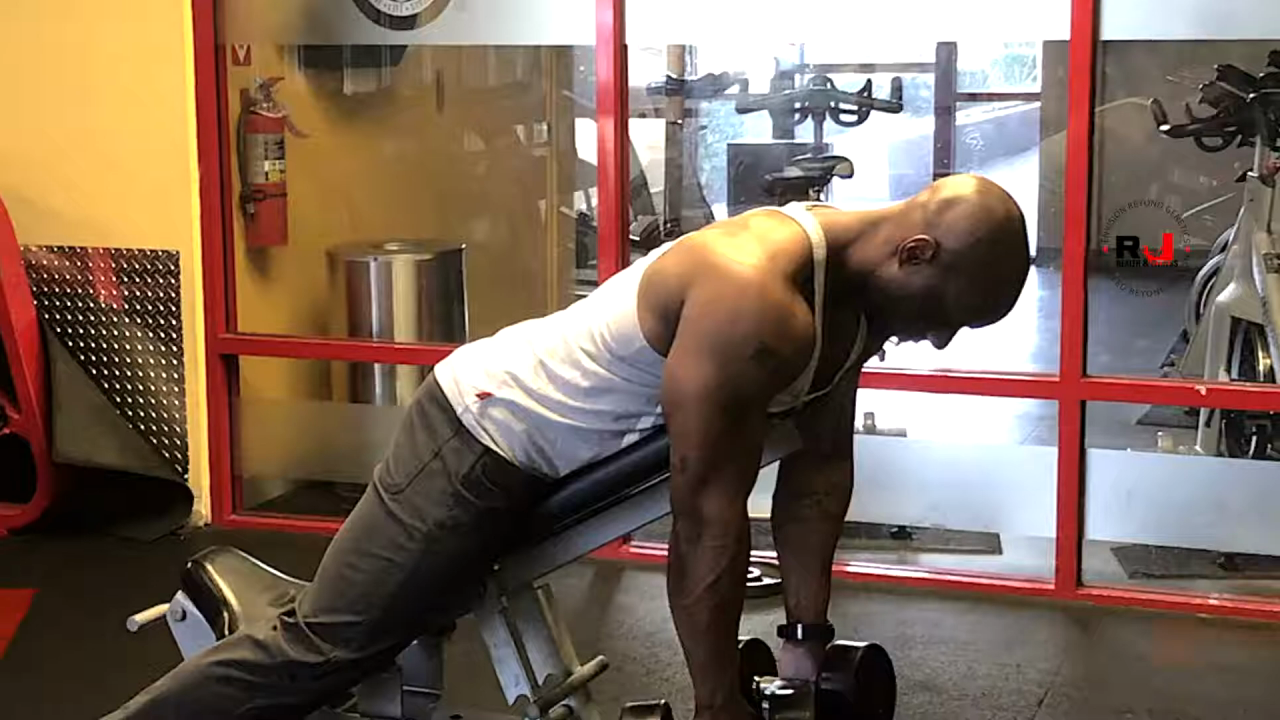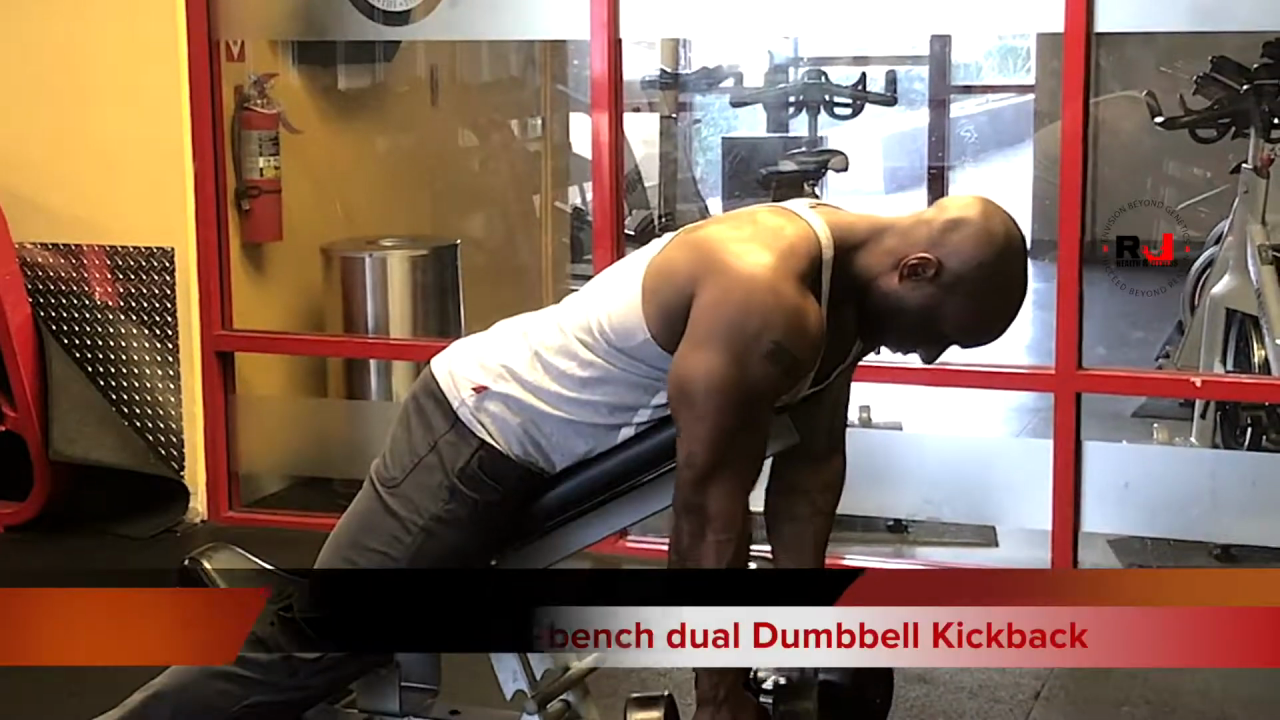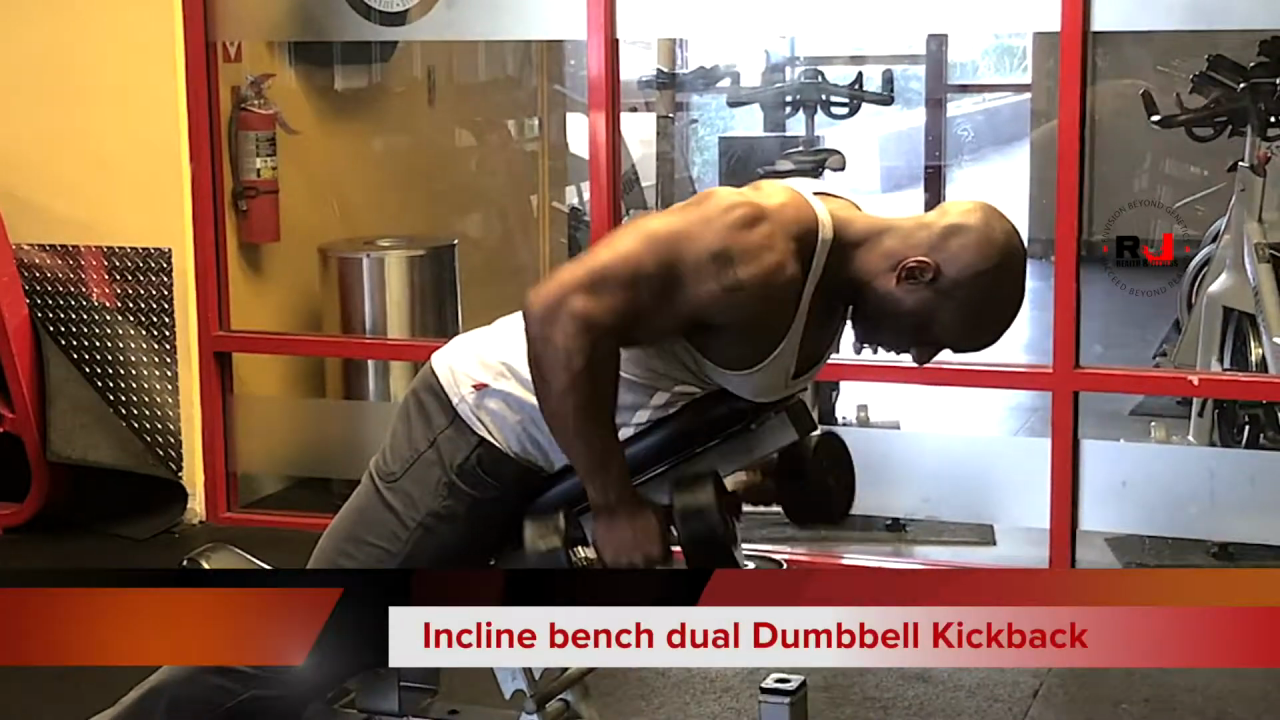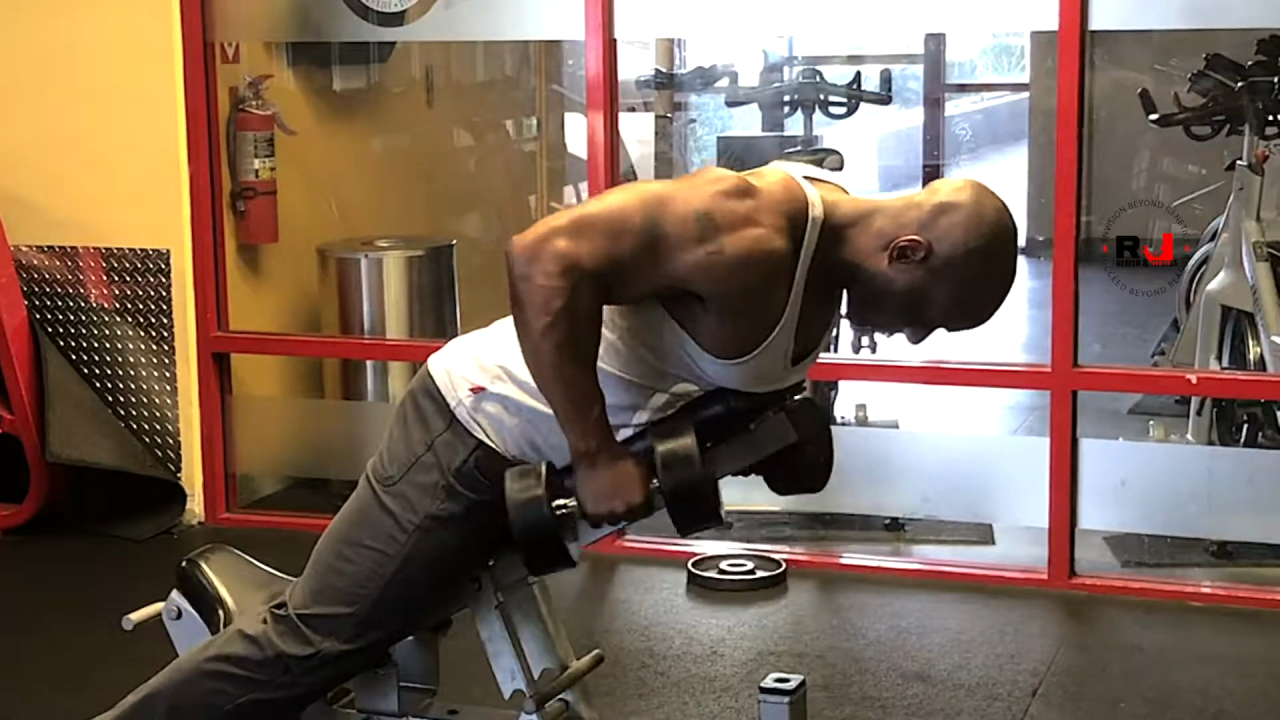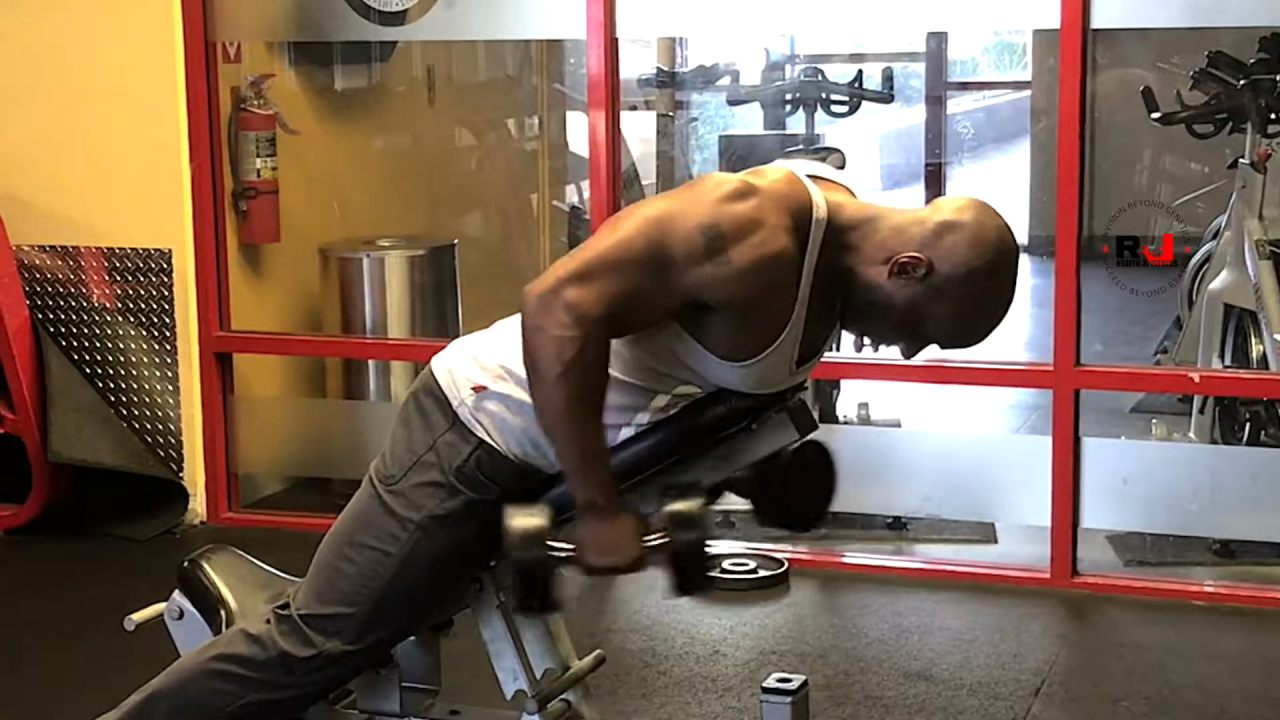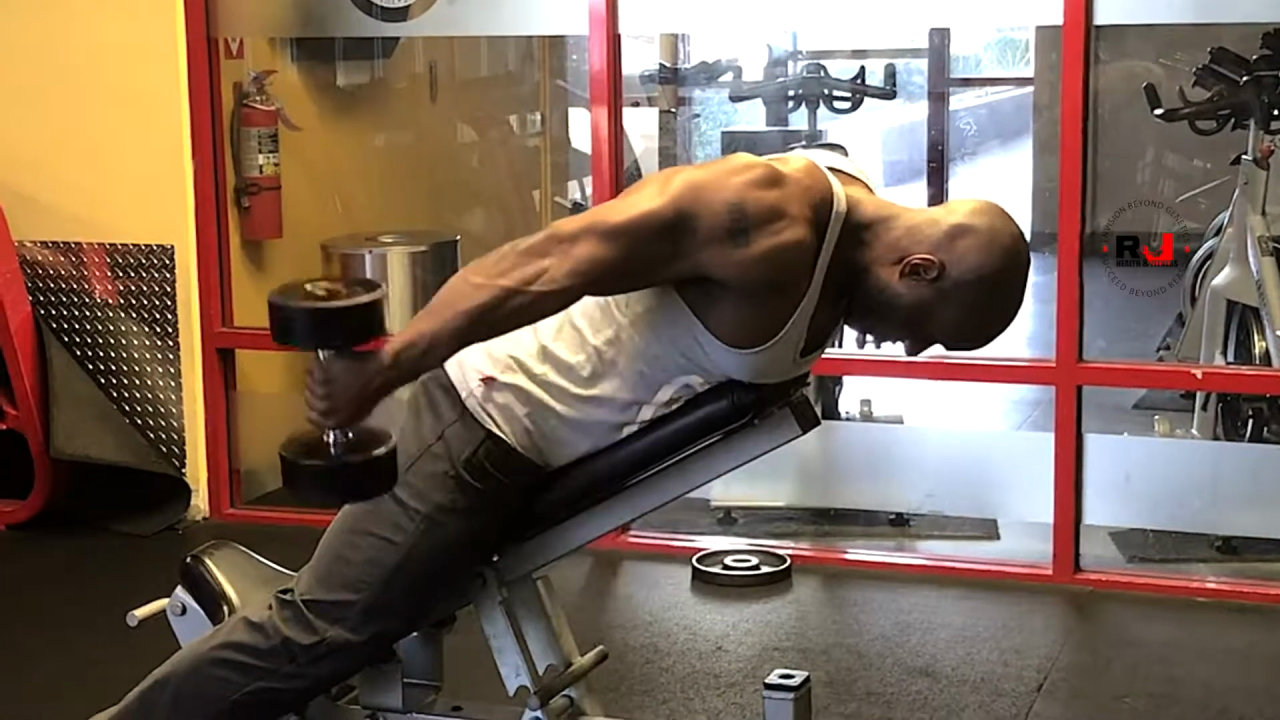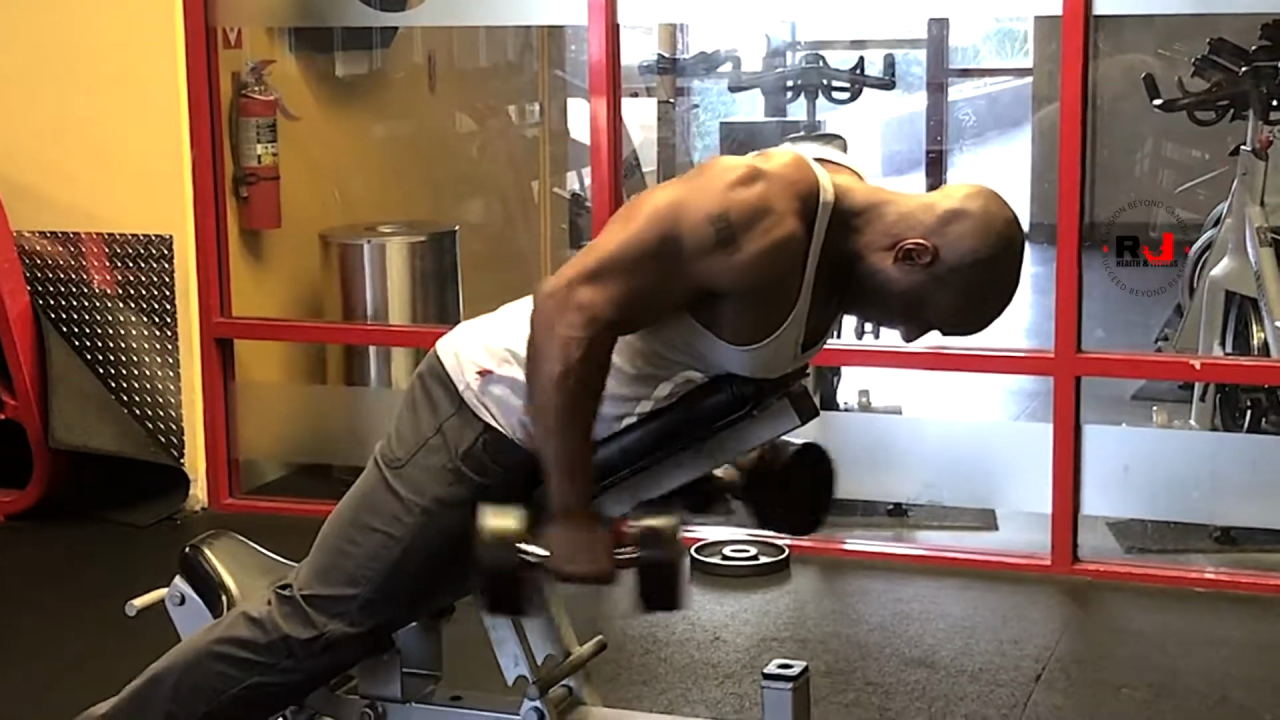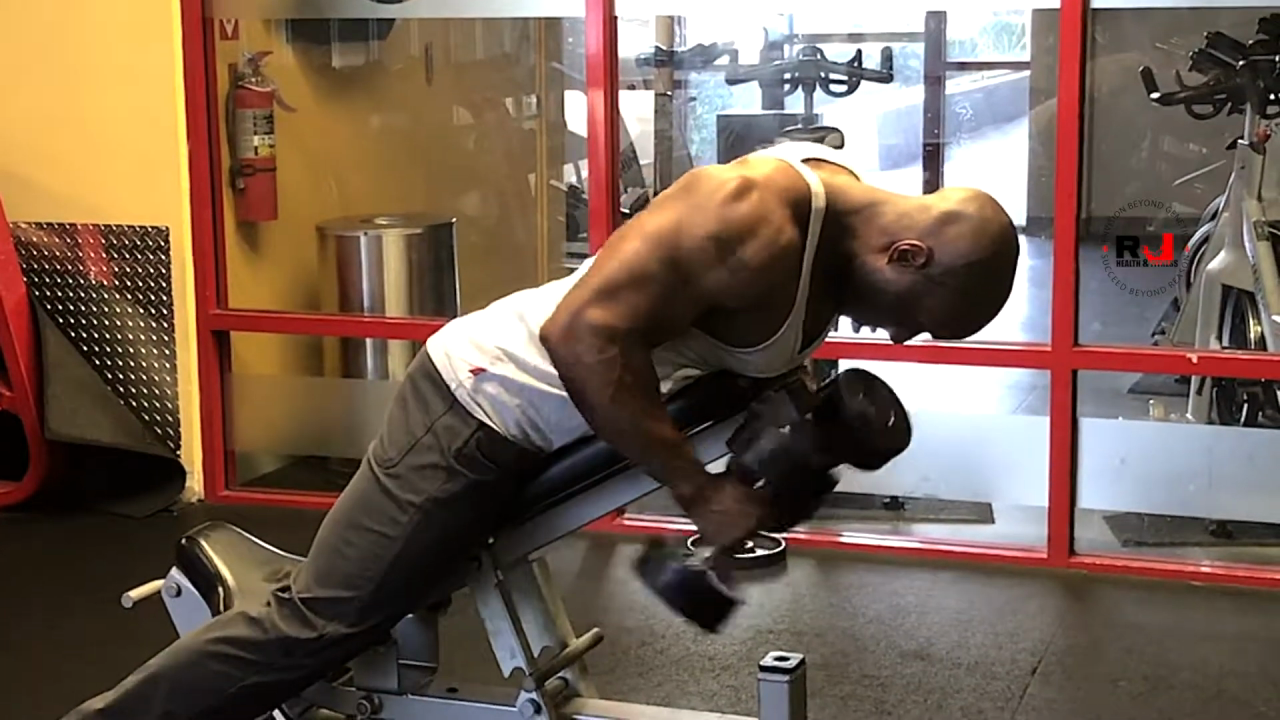
dt=0.5s
person 1, frame 1
left shoulder: (855, 286)
right shoulder: (757, 299)
left elbow: (818, 464)
right elbow: (706, 516)
left wrist: (807, 637)
left hip: (543, 446)
right hip: (488, 429)
left knee: (397, 620)
right knee: (320, 646)
person 1, frame 2
left shoulder: (848, 286)
right shoulder: (767, 295)
left elbow: (809, 454)
right elbow: (707, 506)
left hip: (541, 440)
right hip: (484, 426)
right knee: (317, 643)
person 1, frame 3
left shoulder: (841, 256)
right shoulder: (760, 248)
right elbow: (564, 316)
right wrist: (614, 508)
left hip: (532, 444)
right hip: (489, 421)
person 1, frame 4
left shoulder: (834, 238)
right shoulder: (749, 229)
right elbow: (546, 257)
right wrist: (597, 454)
left hip: (535, 444)
right hip: (485, 427)
right knee: (313, 638)
person 1, frame 5
left shoulder: (841, 235)
right shoulder: (756, 233)
right elbow: (561, 305)
right wrist: (600, 505)
left hip: (539, 447)
right hip: (490, 425)
left knee: (380, 619)
right knee: (319, 639)
person 1, frame 6
left shoulder: (850, 234)
right shoulder: (775, 217)
right elbow: (559, 257)
right wrist: (383, 369)
left hip: (556, 440)
right hip: (499, 418)
left knee: (371, 618)
right knee: (318, 629)
person 1, frame 7
left shoulder: (846, 224)
right shoulder: (763, 217)
right elbow: (572, 307)
right wrist: (571, 511)
left hip: (542, 423)
right hip: (496, 408)
left knee: (374, 609)
right knee: (320, 625)
person 1, frame 8
left shoulder: (842, 219)
right shoulder: (758, 221)
right elbow: (584, 333)
right wrist: (701, 494)
left hip: (534, 426)
right hip: (487, 407)
right knee: (319, 621)
